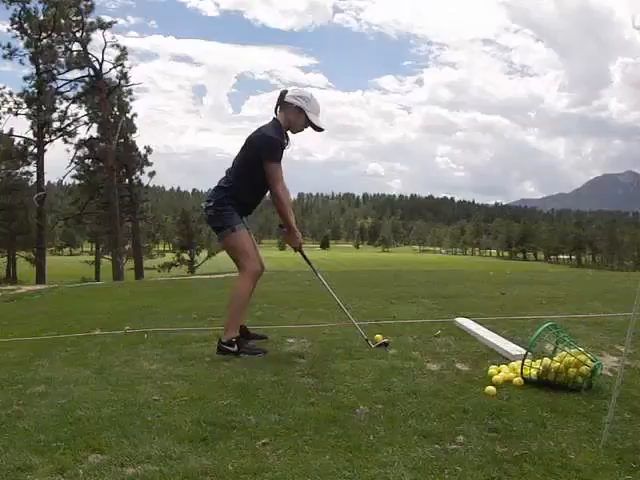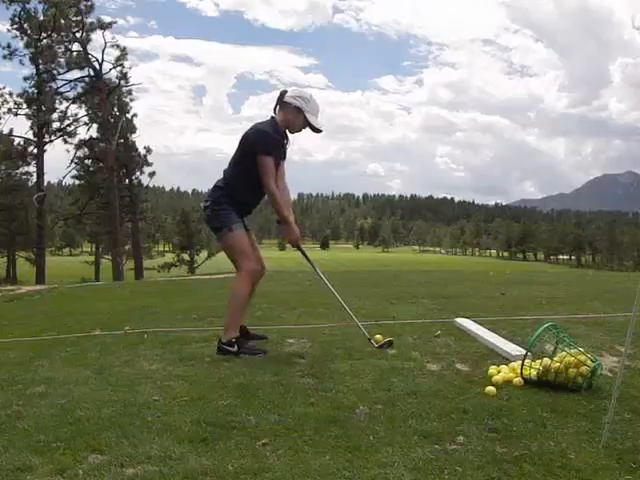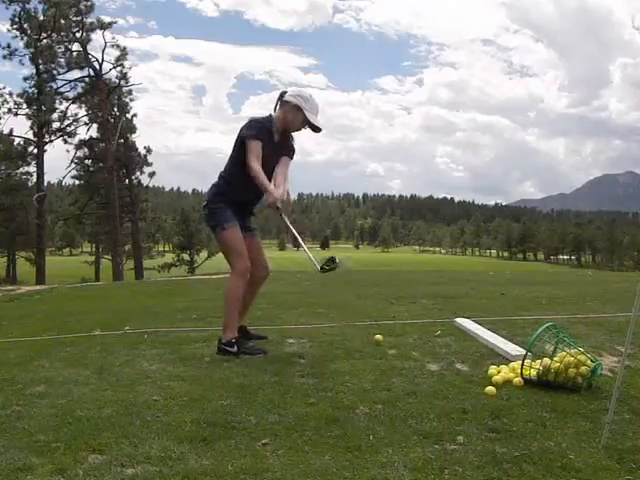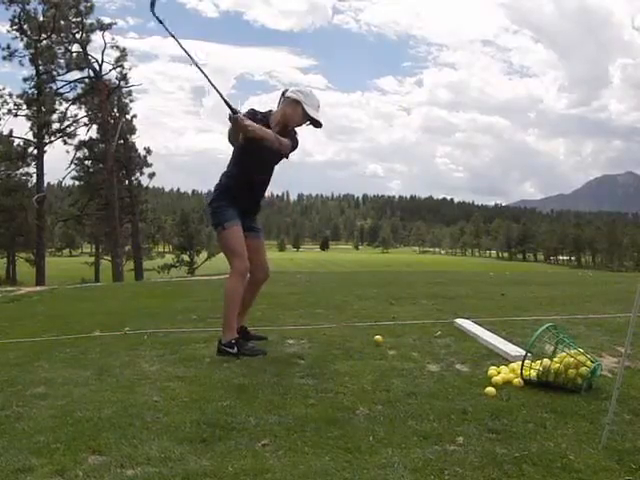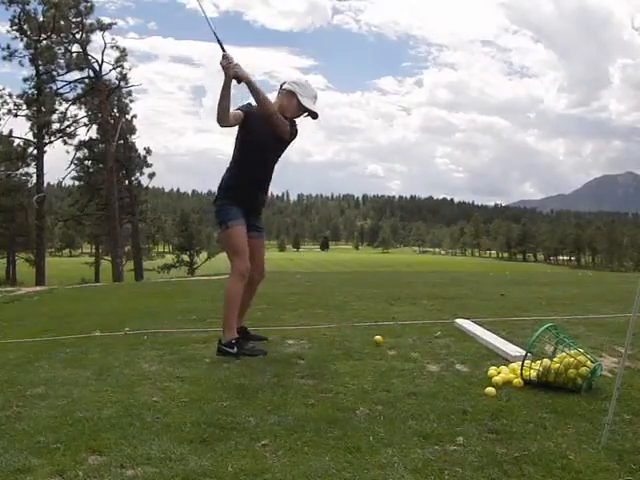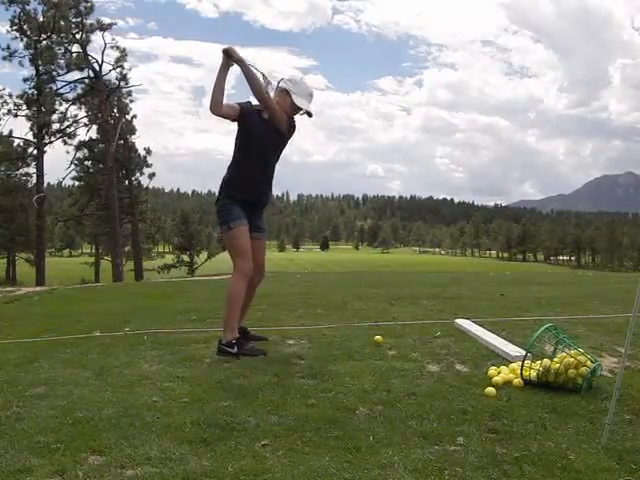
dt=0.5s
person 1, frame 1
left shoulder: (276, 137)
right shoulder: (269, 138)
left elbow: (281, 187)
right elbow: (276, 190)
left wrist: (293, 226)
right wrist: (291, 229)
left hip: (231, 209)
right hip: (223, 207)
left knee: (256, 268)
right knee: (250, 268)
left ankle: (237, 327)
right ankle: (228, 340)
person 1, frame 2
left shoulder: (279, 140)
right shoulder: (264, 133)
left elbow: (281, 185)
right elbow: (269, 185)
left wrist: (291, 222)
right wrist: (287, 223)
left hip: (234, 210)
right hip: (222, 206)
left knee: (257, 269)
right knee: (248, 268)
left ankle: (237, 328)
right ankle: (228, 340)
person 1, frame 3
left shoulder: (287, 145)
right shoulder: (256, 126)
left elbow: (281, 174)
right elbow: (253, 164)
left wrist: (279, 195)
right wrist: (268, 188)
left hip: (242, 210)
right hip: (221, 203)
left knee: (260, 271)
right knee: (242, 267)
left ankle: (237, 327)
right ankle: (228, 340)
person 1, frame 4
left shoulder: (290, 139)
right shoulder: (254, 115)
left elbow: (274, 141)
right elbow: (234, 138)
left wrist: (252, 129)
right wrist: (236, 126)
left hip: (249, 209)
right hip: (226, 202)
left knee: (260, 272)
right knee: (240, 267)
left ankle: (238, 327)
right ankle: (228, 340)
person 1, frame 5
left shoulder: (289, 131)
right shoulder: (249, 112)
left elbow: (271, 115)
right elbow: (223, 120)
left wrist: (247, 79)
right wrist: (228, 80)
left hip: (254, 207)
right hip: (230, 201)
left knee: (257, 272)
right knee: (242, 267)
left ankle: (237, 327)
right ankle: (228, 340)
person 1, frame 6
left shoulder: (287, 126)
right shoulder: (247, 111)
left elbow: (265, 100)
right elbow: (216, 108)
left wrist: (241, 61)
right wrist: (225, 66)
left hip: (256, 206)
right hip: (232, 201)
left knee: (257, 273)
right knee: (244, 268)
left ankle: (238, 328)
right ankle: (228, 340)
